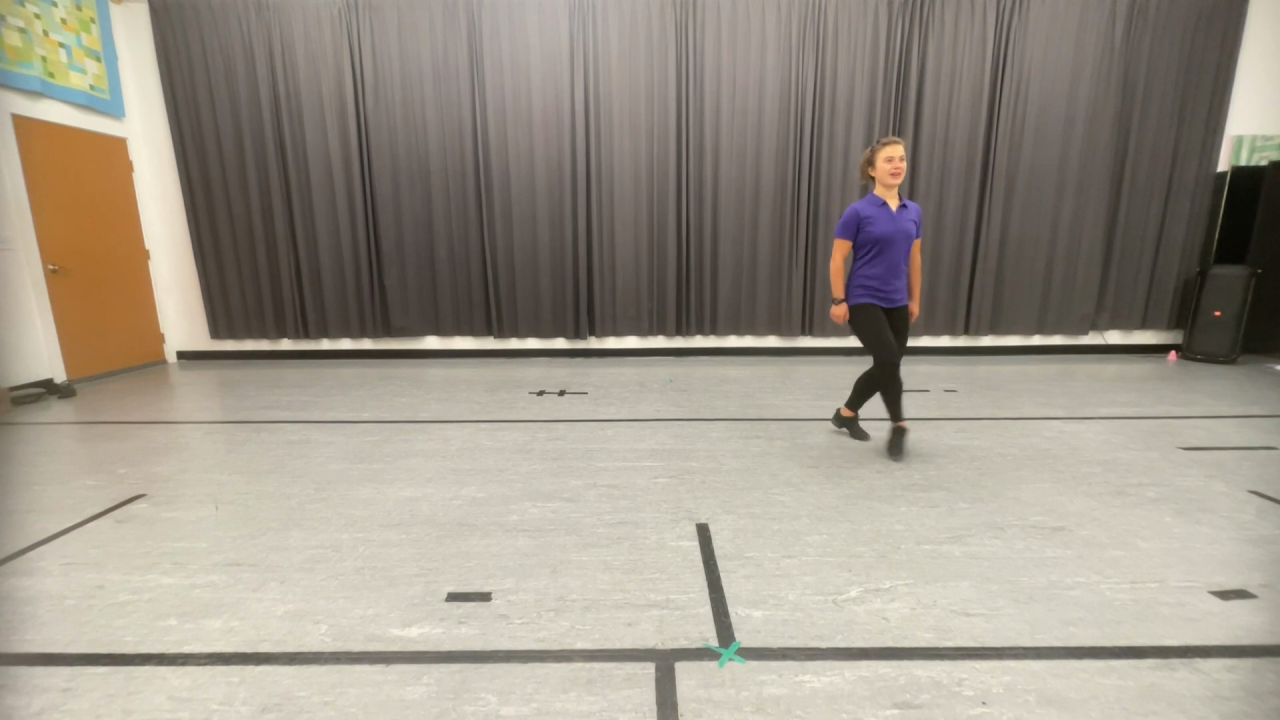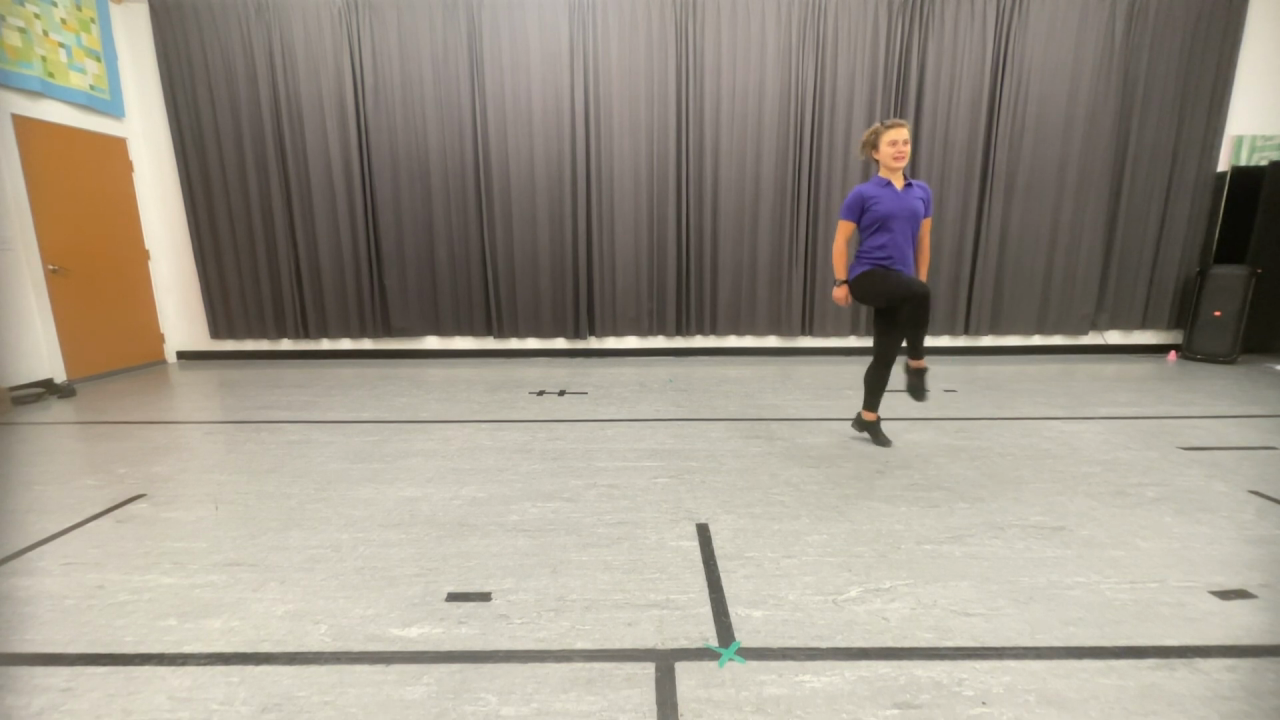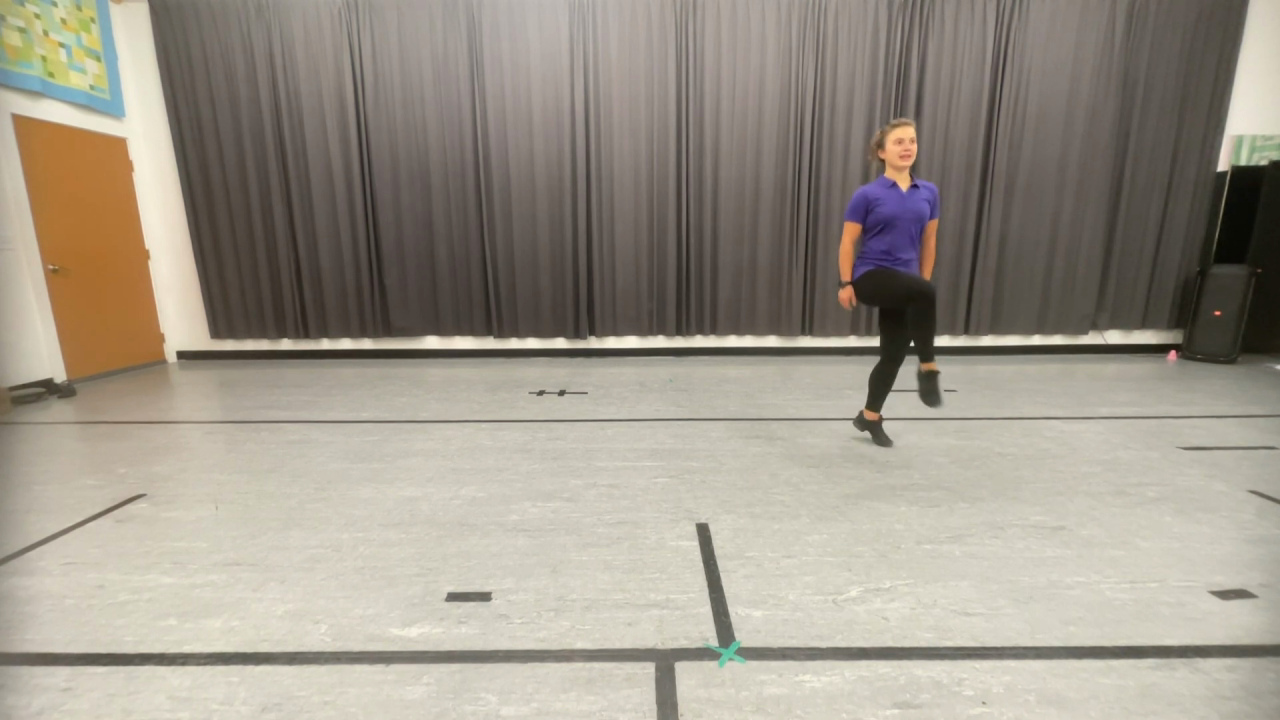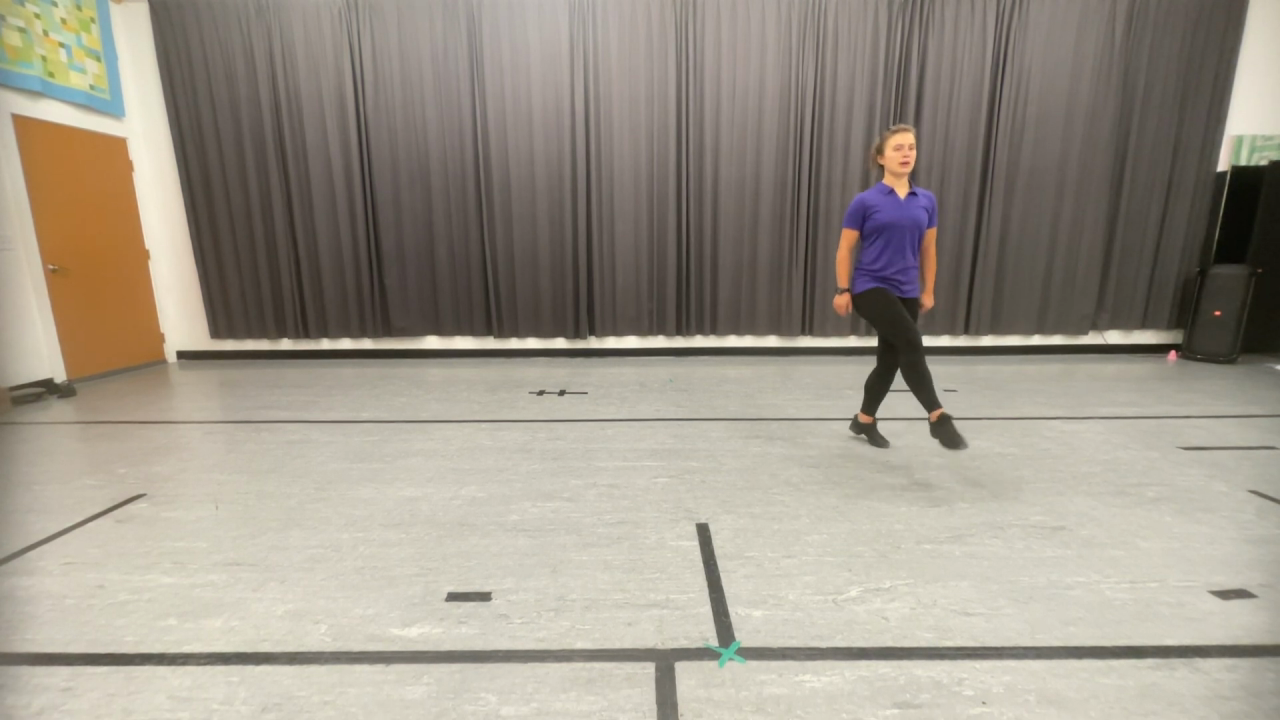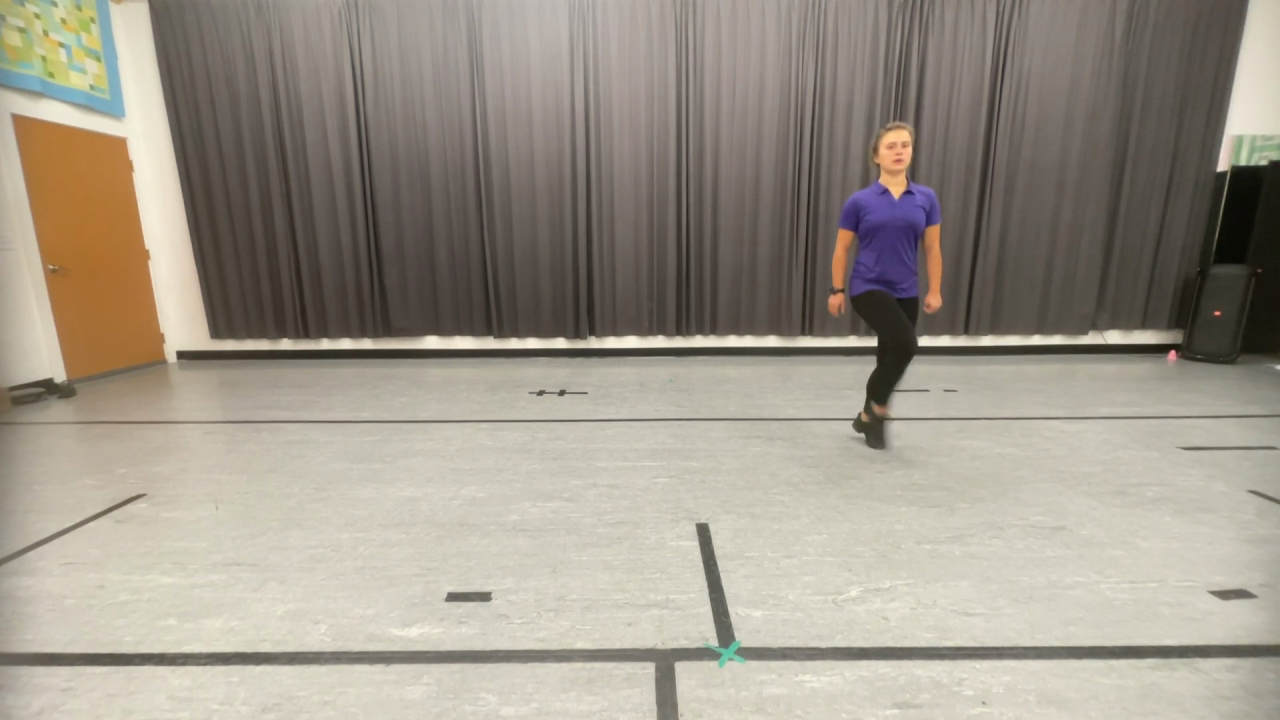
dt=0.4s
person 1, frame 1
left shoulder: (914, 212)
right shoulder: (858, 212)
left elbow: (914, 259)
right elbow: (838, 259)
left wrist: (914, 299)
right wrist: (838, 300)
left hip: (896, 304)
right hip: (863, 301)
left knee: (888, 364)
right knee: (888, 359)
left ankle: (846, 413)
right ankle: (898, 427)
person 1, frame 2
left shoulder: (922, 192)
right shoulder: (863, 194)
left elbow: (922, 240)
right elbow: (841, 241)
left wrist: (921, 279)
right wrist: (840, 282)
left hip: (898, 282)
right hip: (867, 277)
left knee: (887, 353)
right knee: (918, 293)
left ankle: (868, 417)
right ankle: (917, 363)
person 1, frame 3
left shoulder: (929, 193)
right shoulder: (868, 195)
left elbow: (928, 241)
right elbow: (848, 243)
left wrist: (924, 279)
right wrist: (846, 284)
left hip: (902, 282)
right hip: (870, 276)
left knee: (893, 354)
right knee: (922, 293)
left ankle: (870, 416)
right ankle: (928, 370)
person 1, frame 4
left shoulder: (926, 202)
right shoulder: (865, 201)
left elbow: (928, 249)
right elbow: (845, 249)
left wrist: (928, 291)
right wrist: (842, 290)
left hip: (906, 292)
right hip: (871, 288)
left knee: (889, 361)
right knee: (910, 342)
left ankle: (864, 421)
right ankle: (938, 417)
person 1, frame 5
left shoulder: (926, 198)
right shoulder: (859, 201)
left elbow: (932, 248)
right elbow: (842, 249)
left wrist: (934, 290)
right wrist: (837, 290)
left hip: (906, 294)
right hip: (868, 288)
left knee: (891, 358)
right knee: (905, 344)
left ankle: (867, 417)
right ankle: (878, 411)
